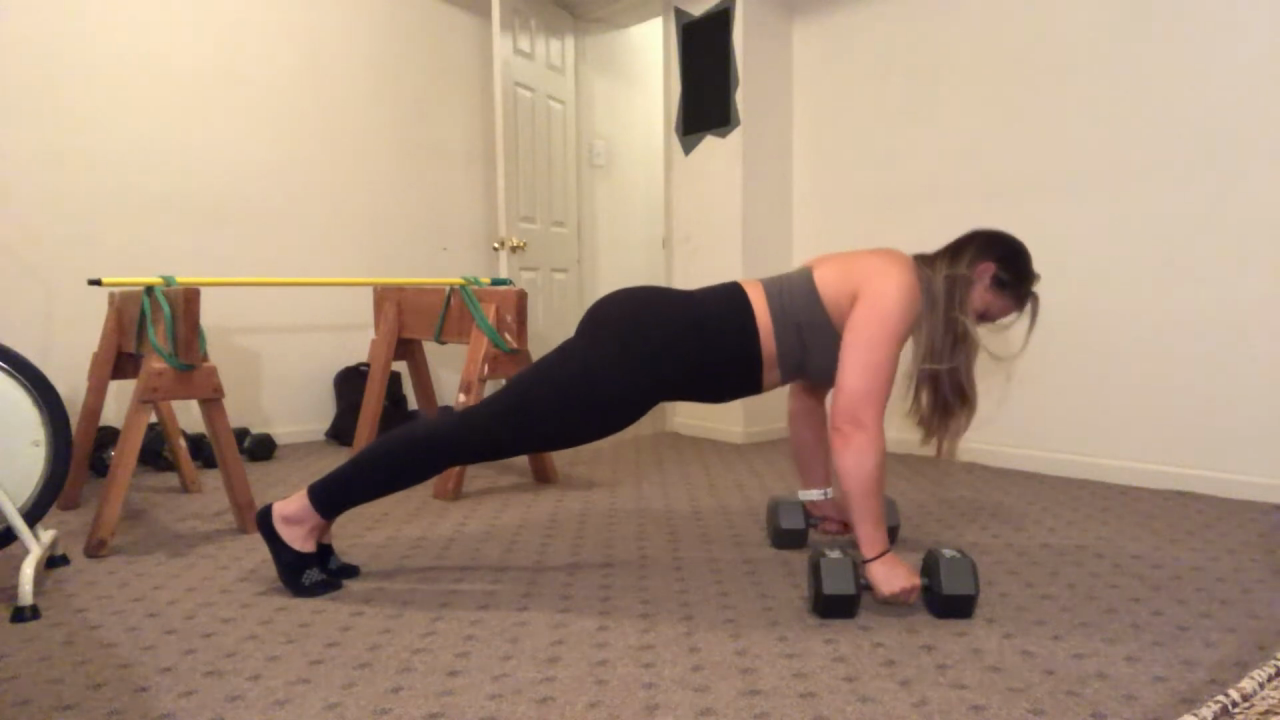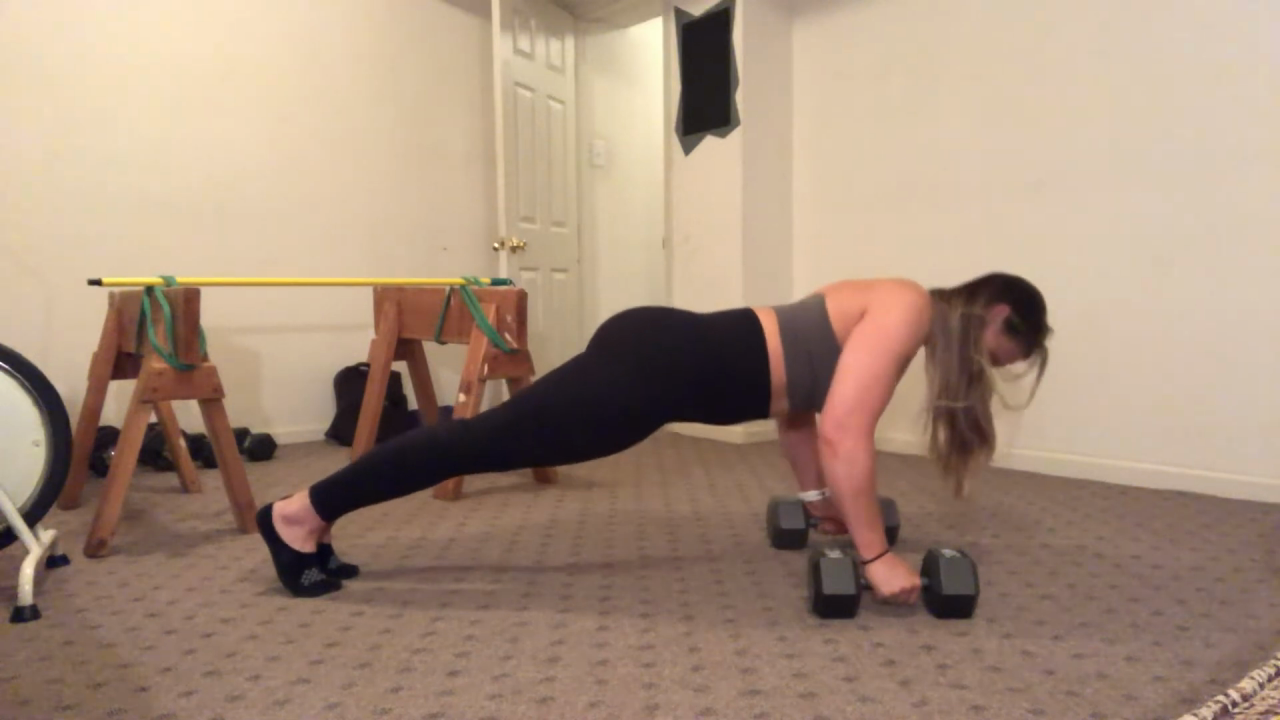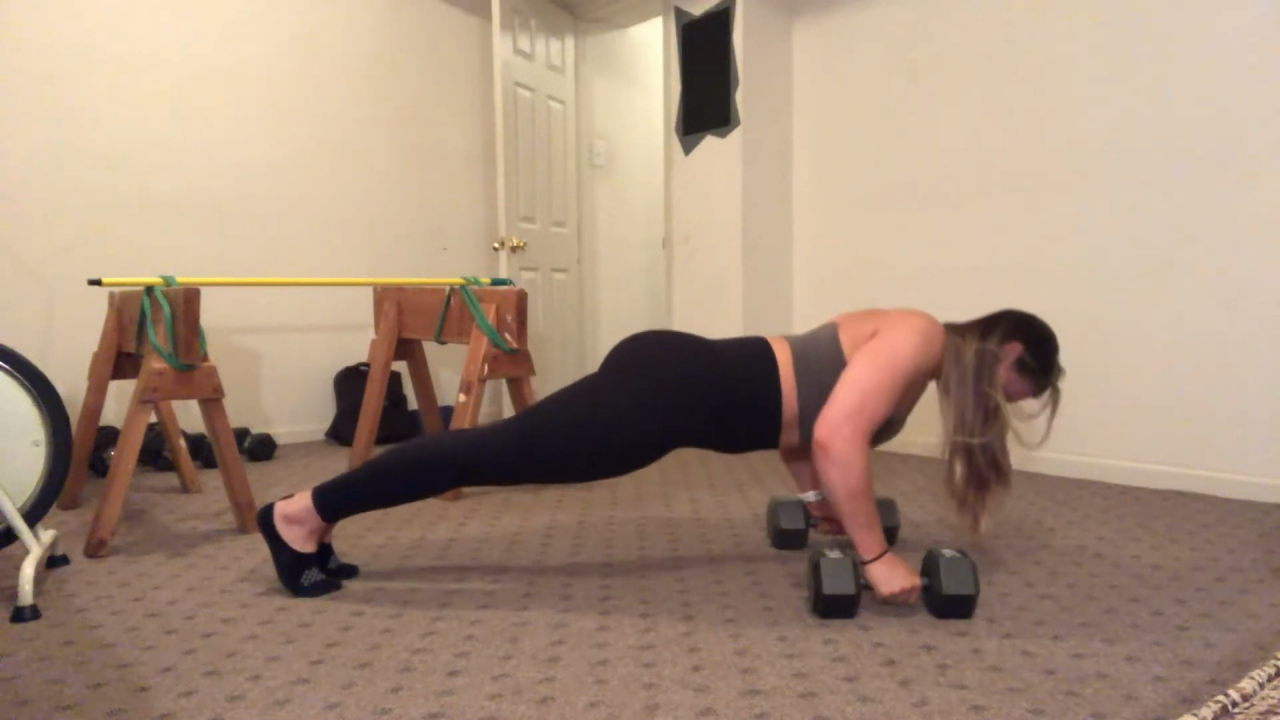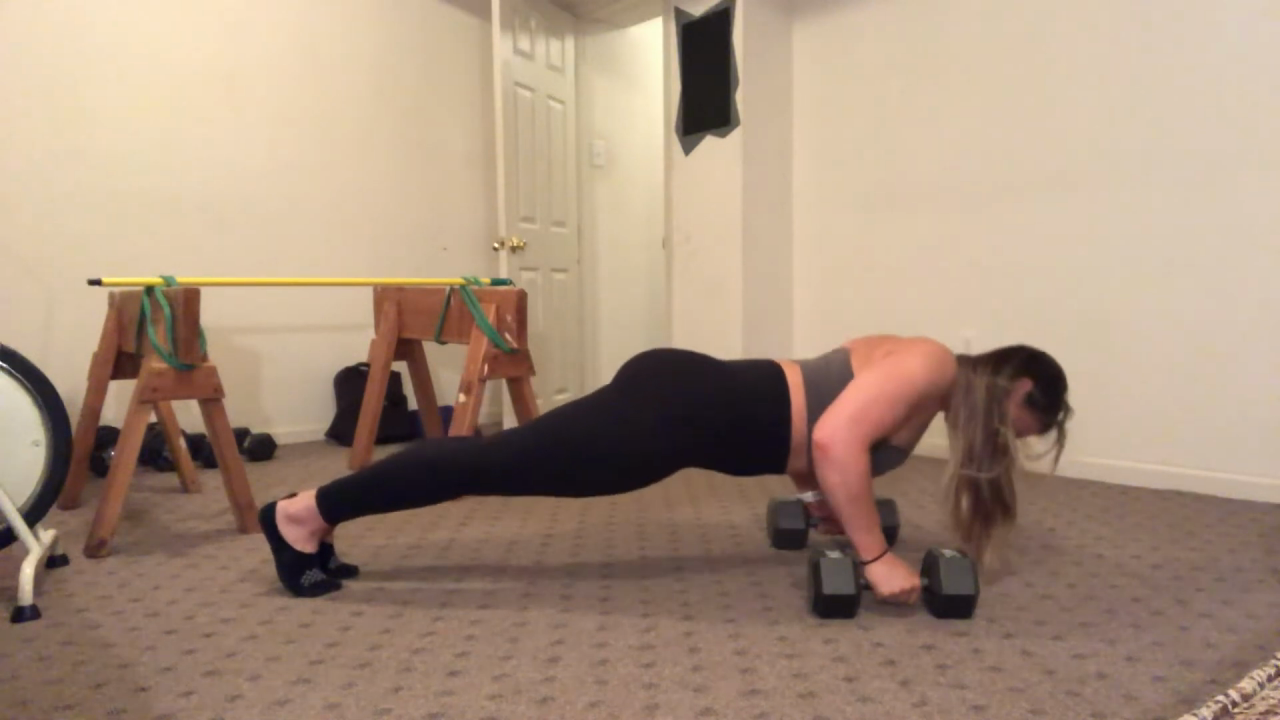
dt=0.3s
person 1, frame 1
left shoulder: (882, 286)
right shoulder: (900, 285)
left elbow: (811, 392)
right elbow: (856, 423)
left wrist: (821, 499)
right wrist: (877, 554)
left hip: (660, 340)
right hip: (652, 347)
left knee: (487, 433)
right knee: (482, 431)
left ankle: (316, 517)
right ankle: (298, 515)
person 1, frame 2
left shoulder: (888, 311)
right shoulder: (909, 309)
left elbow: (796, 409)
right elbow: (844, 433)
left wrist: (819, 499)
right wrist: (876, 556)
left hip: (669, 358)
right hip: (661, 367)
left knee: (491, 443)
right knee: (486, 441)
left ankle: (316, 515)
right ankle: (300, 512)
person 1, frame 3
left shoulder: (902, 342)
right shoulder: (922, 339)
left elbow: (803, 424)
right elbow: (836, 437)
left wrist: (823, 503)
right wrist: (876, 557)
left hip: (680, 381)
right hip: (671, 390)
left knee: (498, 453)
right knee: (493, 455)
left ankle: (316, 515)
right ankle: (302, 512)
person 1, frame 4
left shoulder: (910, 368)
right shoulder: (934, 368)
right elbow: (835, 441)
left wrist: (826, 504)
right wrist: (877, 557)
left hip: (691, 400)
right hip: (684, 413)
left knee: (502, 460)
right knee: (499, 464)
left ankle: (319, 511)
right ankle: (305, 512)
